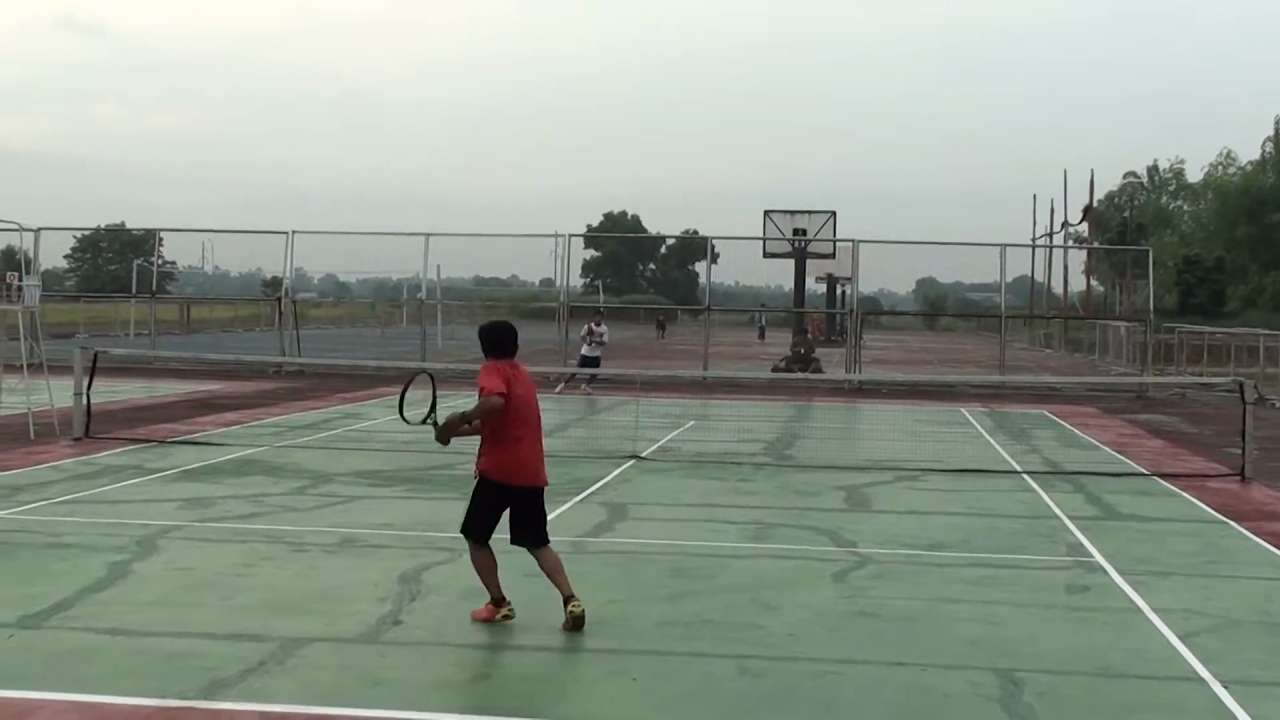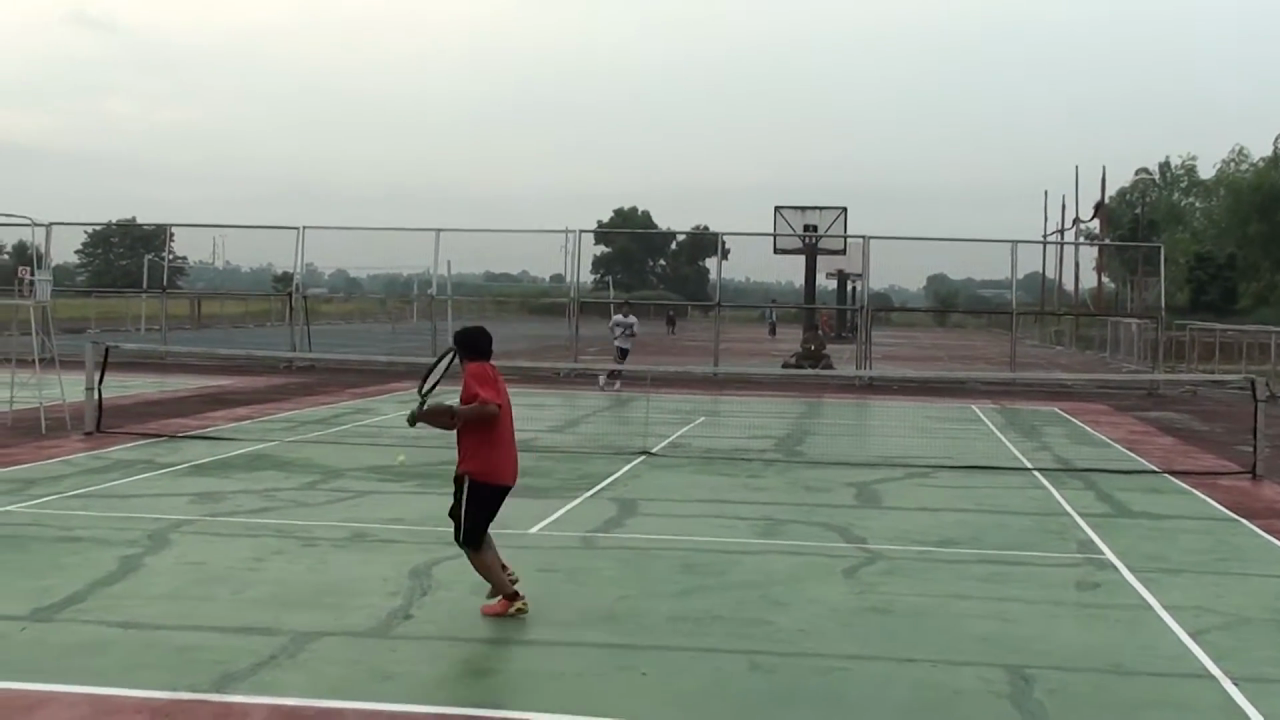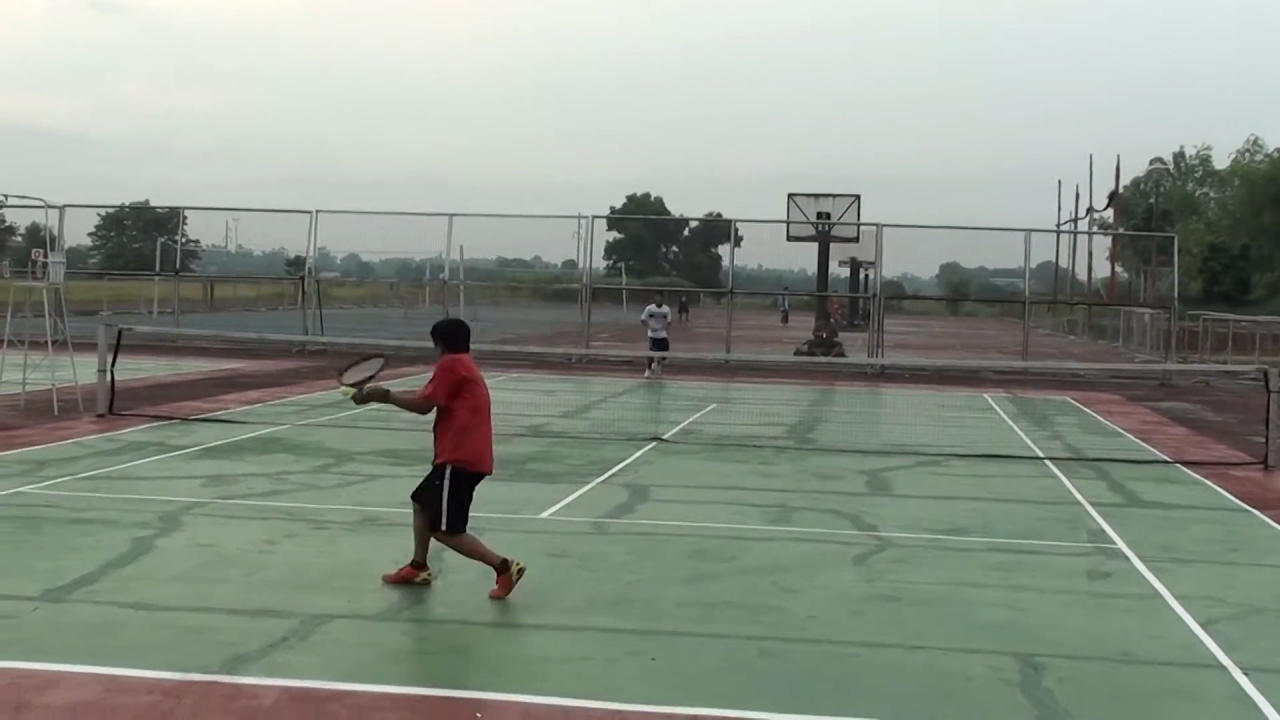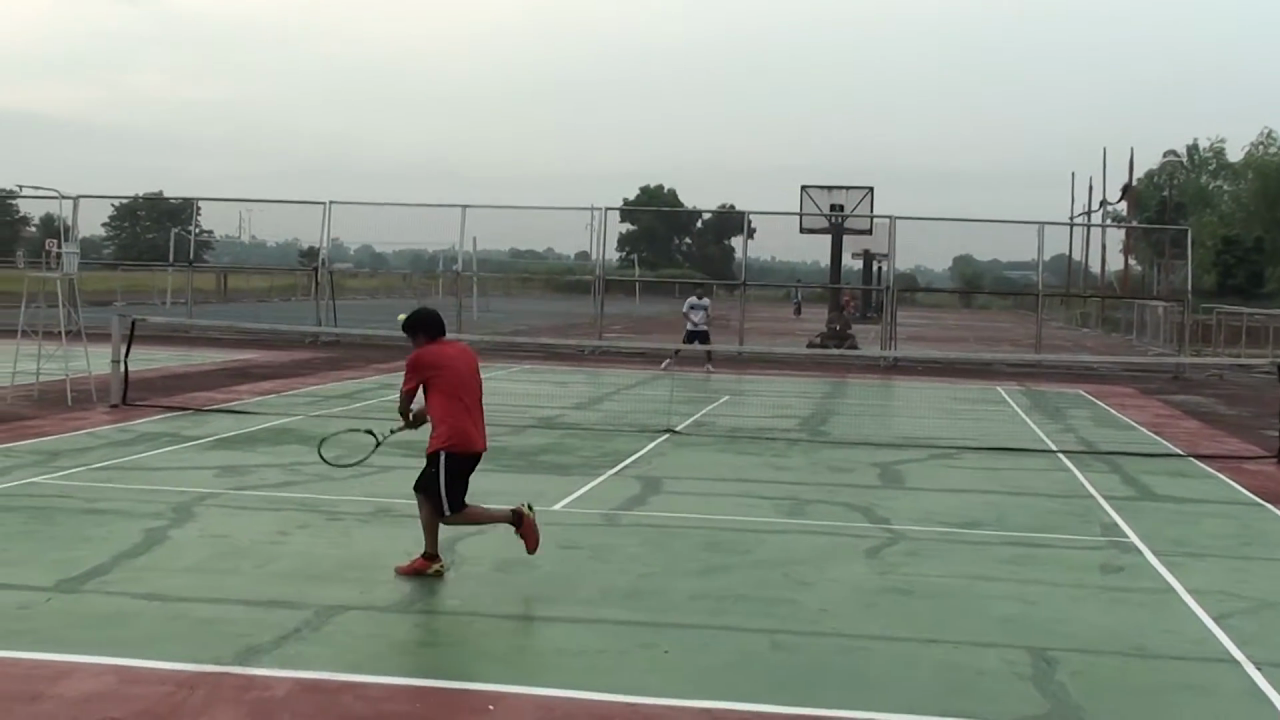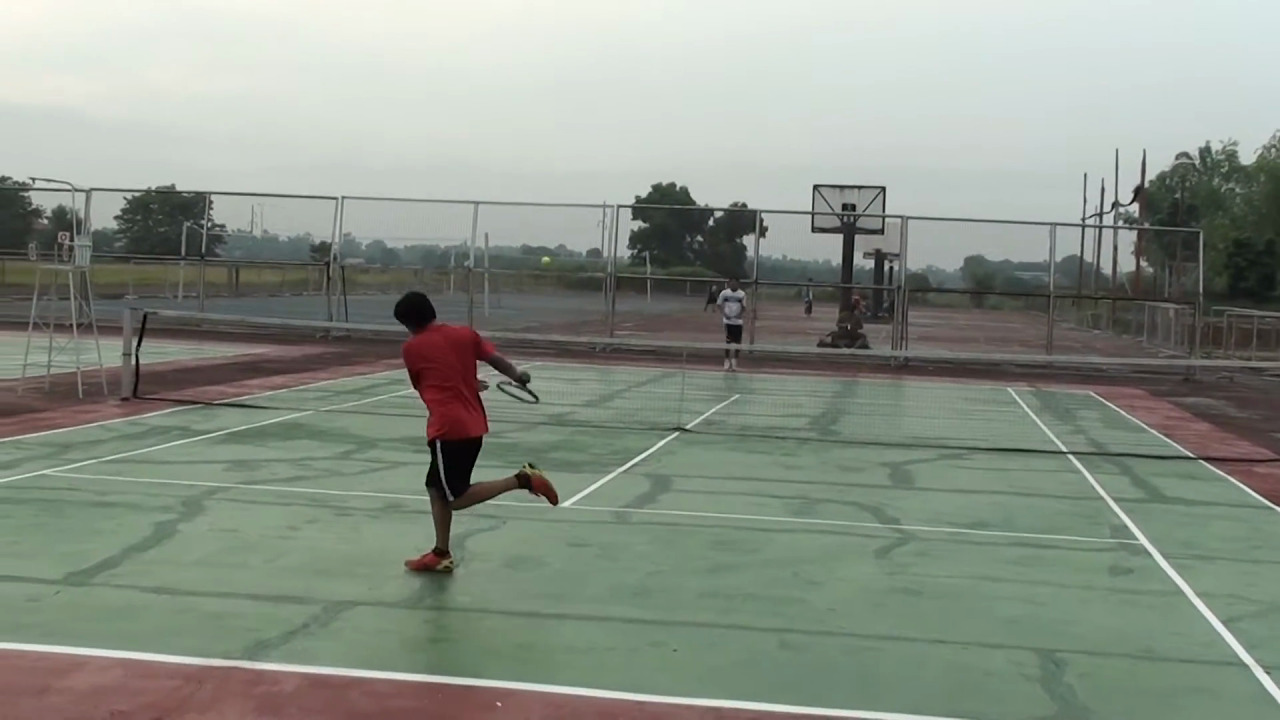
dt=0.2s
person 1, frame 1
left shoulder: (493, 371)
right shoulder: (523, 376)
left elbow: (494, 403)
left wrist: (457, 420)
right wrist: (462, 429)
left hip: (497, 472)
right hip: (533, 474)
left knee: (475, 538)
right knee: (538, 544)
left ankle: (498, 603)
right ankle: (570, 601)
person 1, frame 2
left shoulder: (477, 372)
right shoulder: (489, 374)
left elbow: (489, 409)
right elbow: (458, 422)
left wrist: (449, 410)
right wrist: (428, 414)
left hip: (480, 471)
right hip: (501, 471)
left knee: (468, 541)
right knee: (468, 525)
left ankle: (511, 597)
right ankle: (502, 574)
person 1, frame 3
left shoulder: (449, 365)
right shoulder: (465, 366)
left elbow: (424, 404)
right elbow: (427, 402)
left wrist: (383, 394)
right wrist: (385, 395)
left hip: (460, 459)
right hip: (472, 457)
left knee: (445, 530)
right knee: (422, 501)
left ankle: (504, 567)
right ankle: (418, 567)
person 1, frame 4
left shoulder: (419, 358)
right shoulder: (466, 352)
left elbow: (405, 402)
left wrist: (407, 417)
left hip: (451, 442)
right hip: (470, 441)
left knee: (450, 513)
right knee: (425, 491)
left ankle: (515, 516)
right ankle: (431, 558)
person 1, frame 5
left shoulder: (411, 348)
right shoulder: (465, 334)
right elbow: (496, 359)
right wrist: (517, 374)
left hip: (449, 429)
right hip: (473, 426)
left knee: (456, 498)
right knee: (437, 487)
left ankle: (522, 479)
right ankle: (441, 554)
